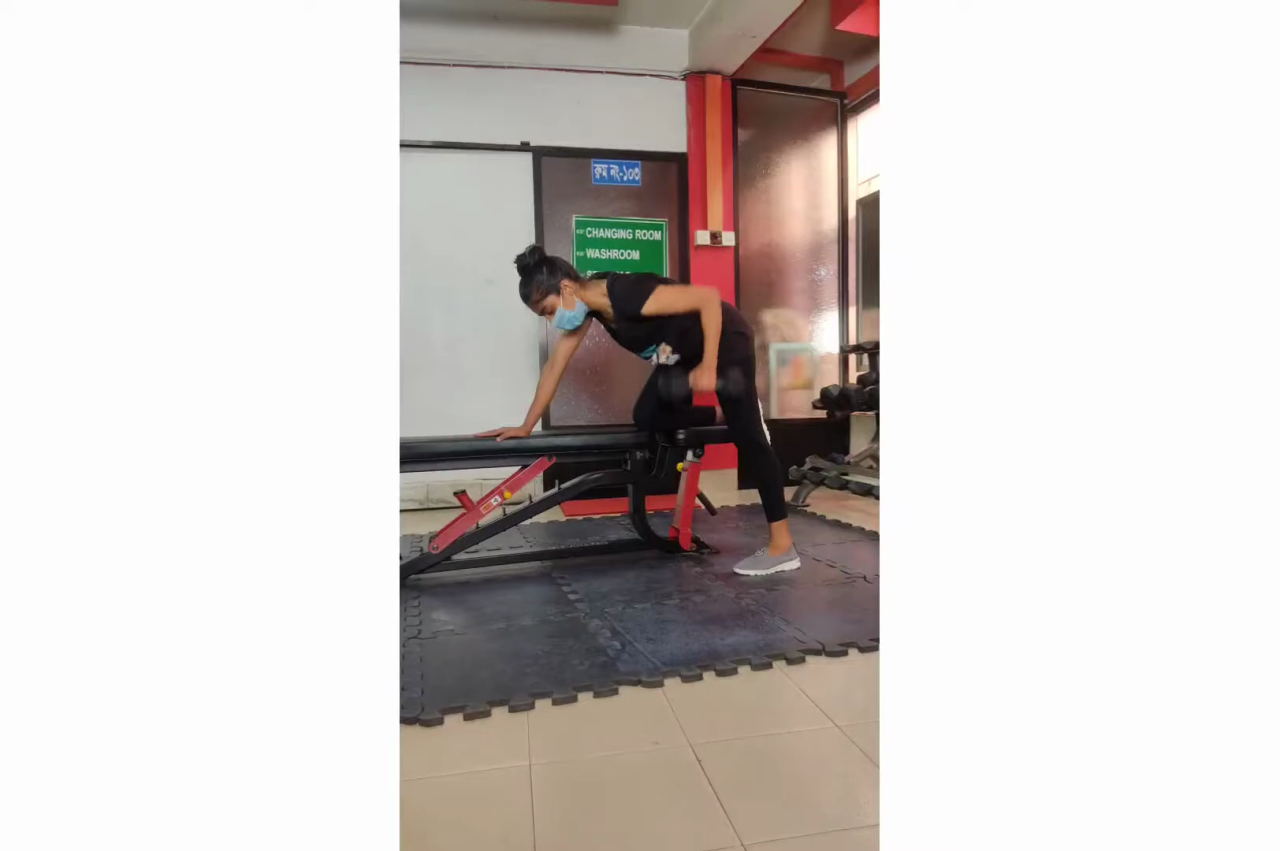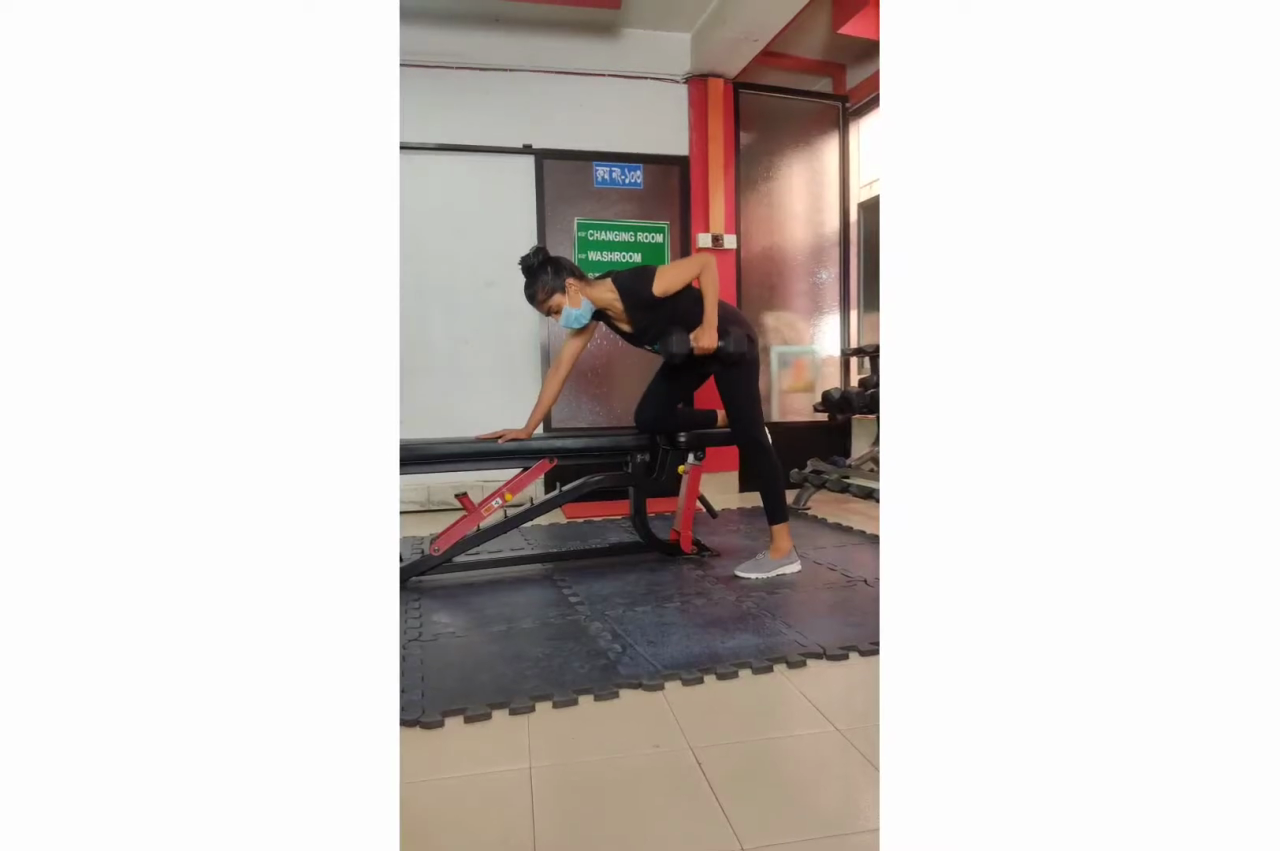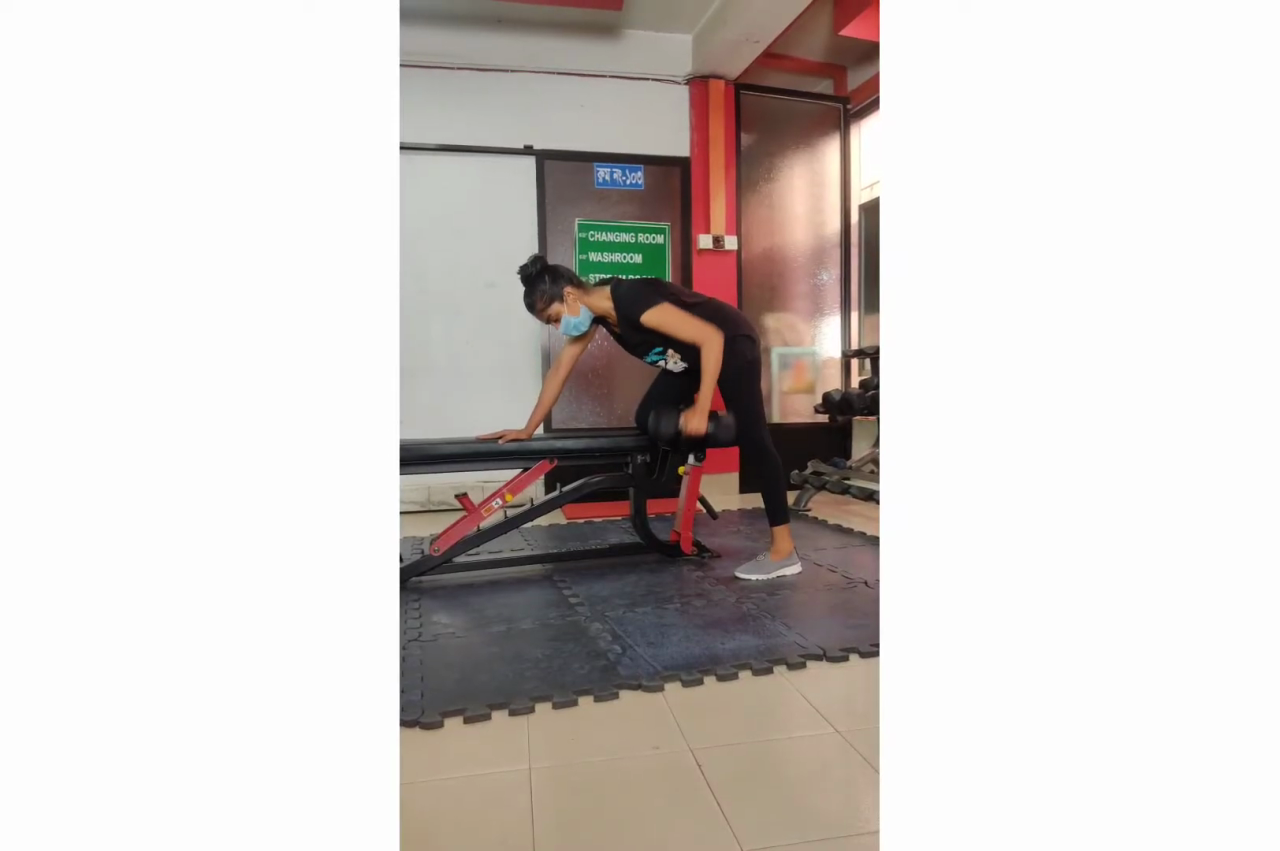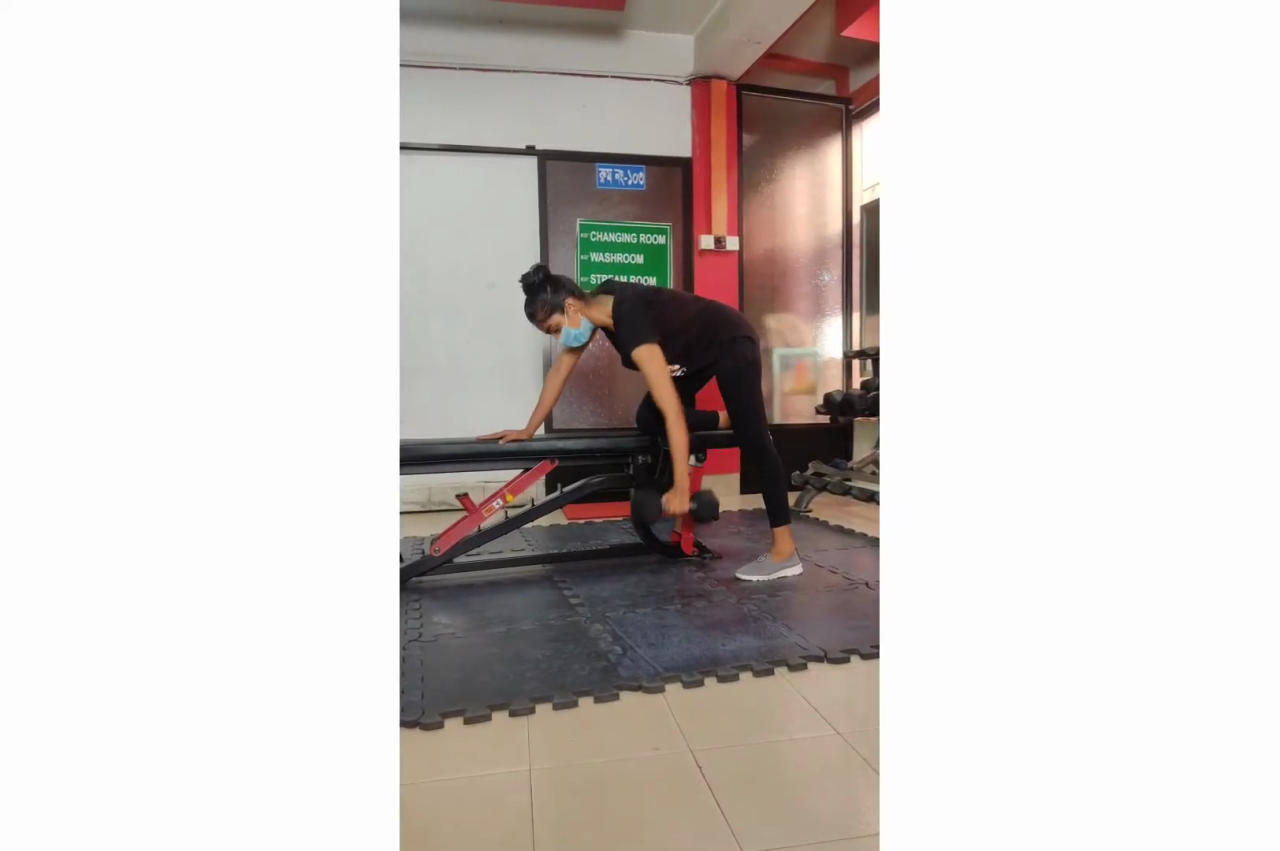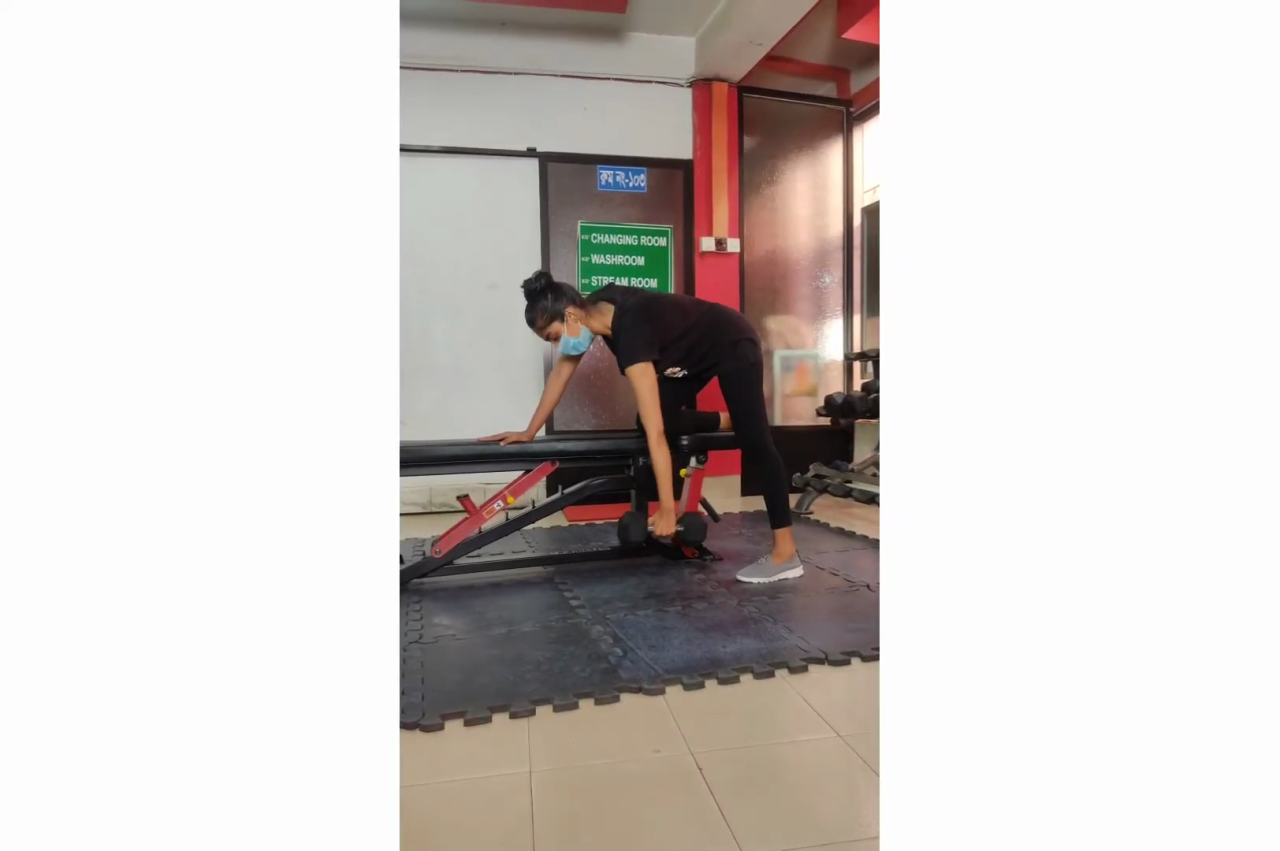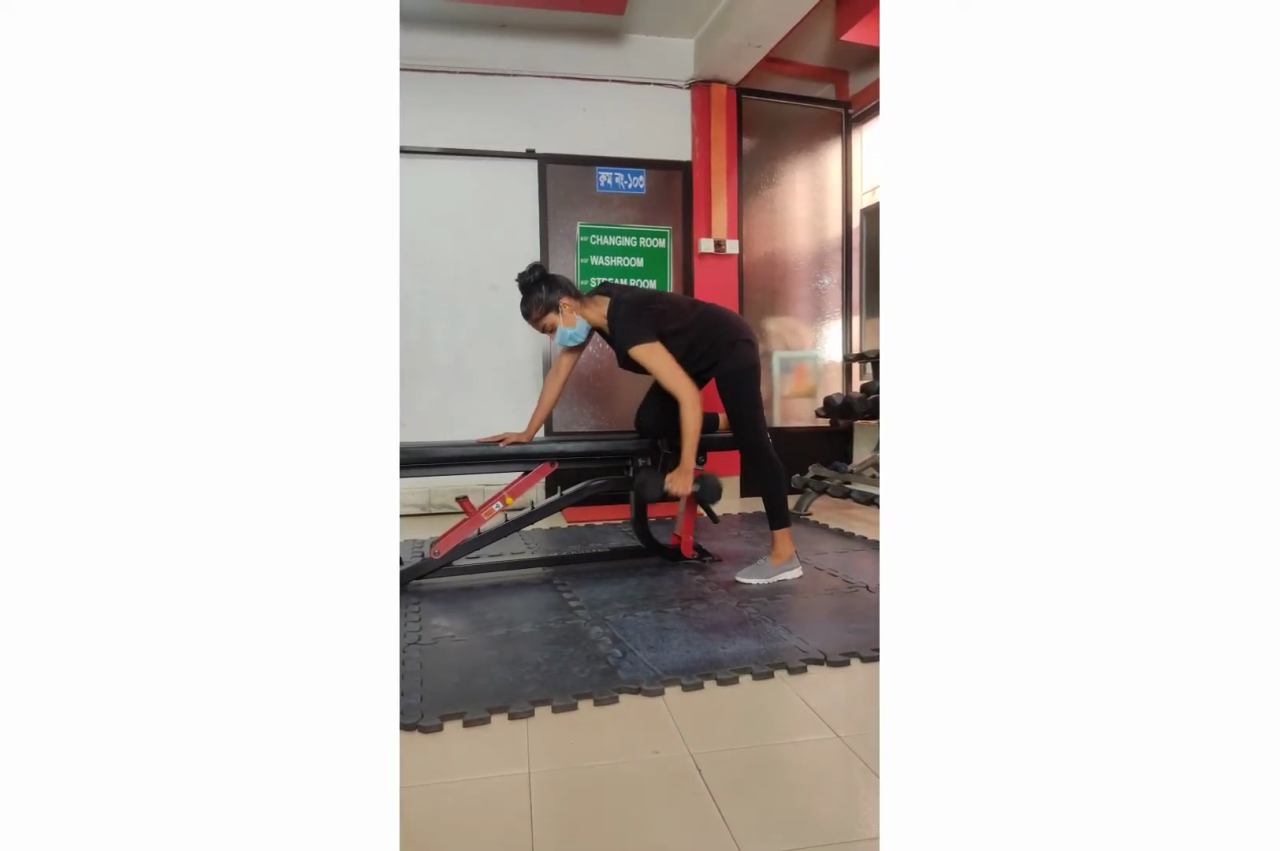
dt=0.3s
person 1, frame 1
left shoulder: (627, 296)
right shoulder: (587, 300)
left elbow: (709, 298)
right elbow: (555, 364)
left wrist: (709, 367)
right wrist: (526, 427)
left hip: (723, 336)
right hip: (685, 347)
left knee: (746, 437)
right knee: (647, 418)
left ankle: (782, 546)
right ankle: (732, 411)
person 1, frame 2
left shoulder: (636, 287)
right shoulder: (594, 303)
left elbow: (706, 261)
right elbow: (561, 365)
left wrist: (708, 328)
right wrist: (528, 428)
right hip: (687, 350)
left knee: (750, 440)
right knee: (649, 419)
left ankle: (783, 550)
right ankle: (729, 418)
person 1, frame 3
left shoulder: (633, 301)
right shoulder: (593, 306)
left elbow: (713, 338)
right elbow: (561, 368)
left wrist: (701, 409)
right wrist: (528, 429)
left hip: (730, 342)
right hip: (691, 355)
left knee: (753, 441)
right knee: (648, 420)
left ankle: (784, 551)
right ankle: (735, 420)
person 1, frame 4
left shoulder: (631, 321)
right shoulder: (595, 304)
left elbow: (672, 410)
right elbow: (561, 368)
left wrist: (681, 486)
right wrist: (529, 430)
left hip: (731, 343)
right hip: (693, 350)
left knee: (753, 442)
right knee: (647, 421)
left ankle: (785, 551)
right ankle: (732, 420)
person 1, frame 5
left shoulder: (631, 333)
right shoulder: (594, 309)
left elbow: (656, 433)
right elbow: (561, 371)
left wrist: (667, 508)
right wrist: (529, 433)
left hip: (733, 345)
right hip: (695, 350)
left knee: (755, 444)
right knee: (655, 418)
left ankle: (786, 553)
right ankle: (731, 421)
person 1, frame 6
left shoulder: (626, 323)
right shoulder: (591, 308)
left elbow: (688, 395)
right elbow: (559, 371)
left wrist: (686, 469)
right wrist: (528, 433)
left hip: (730, 345)
right hip: (694, 352)
left knee: (752, 445)
right knee: (649, 424)
left ankle: (785, 555)
right ankle: (732, 422)
